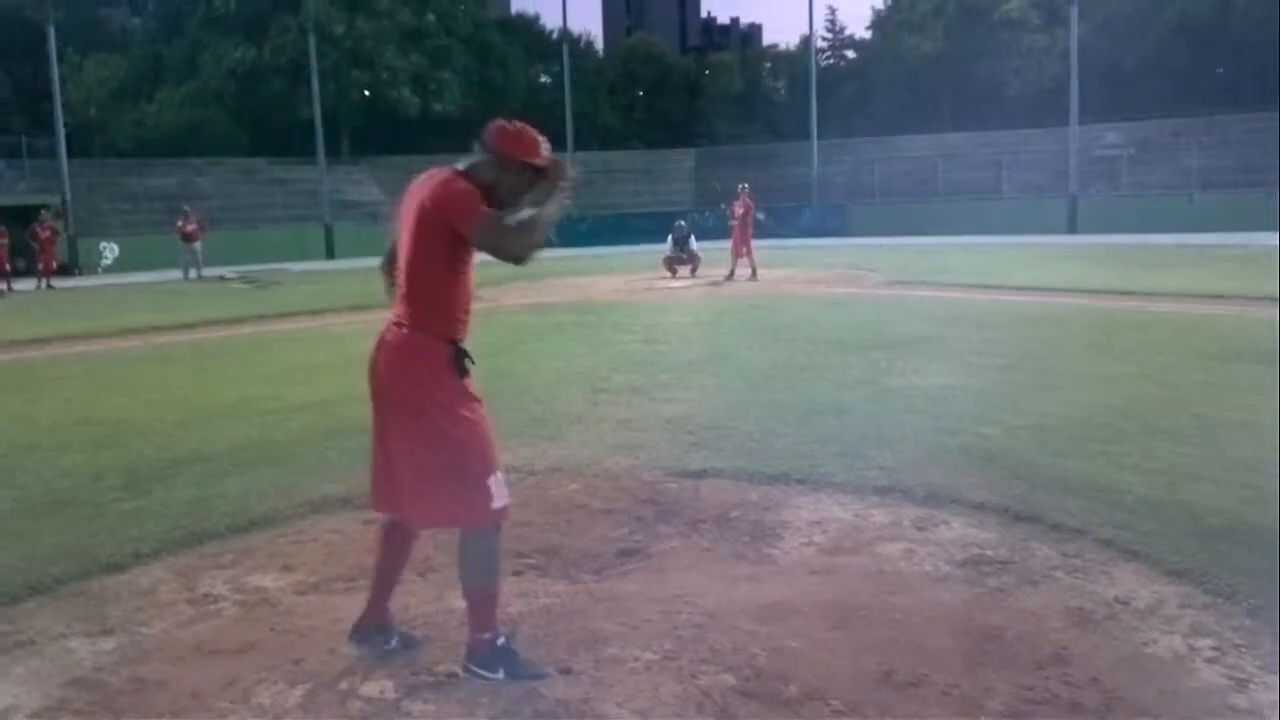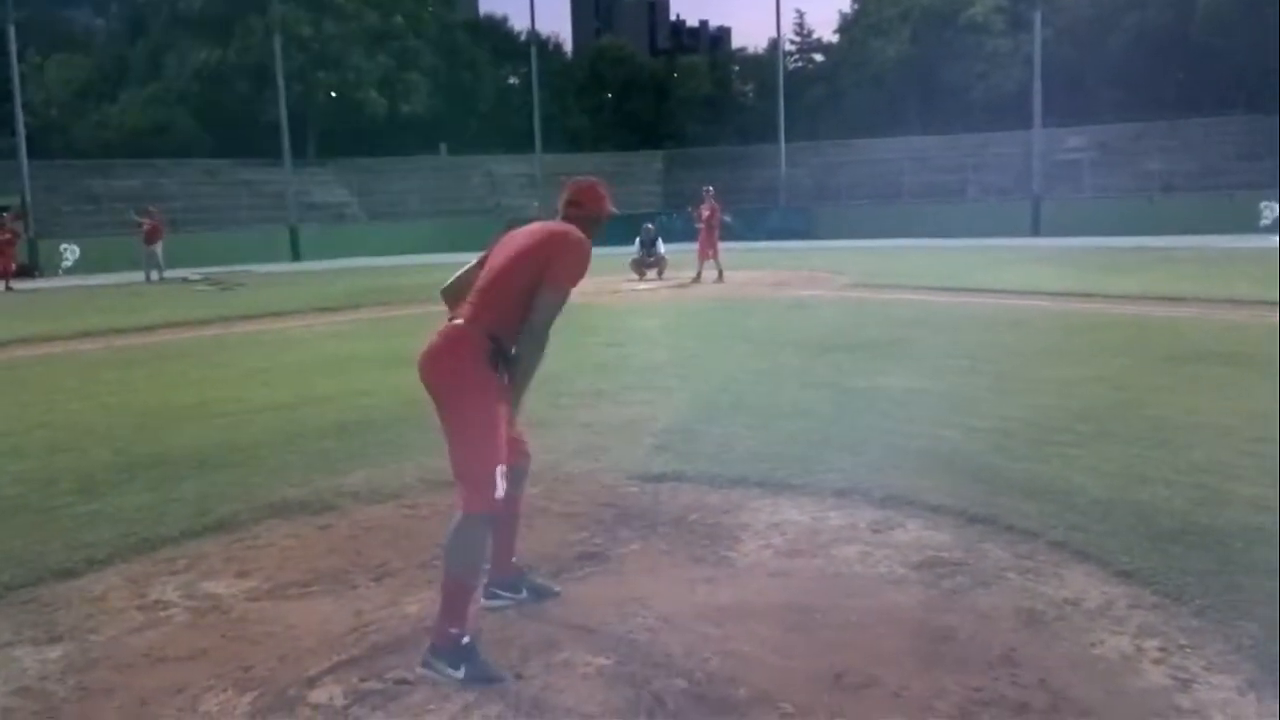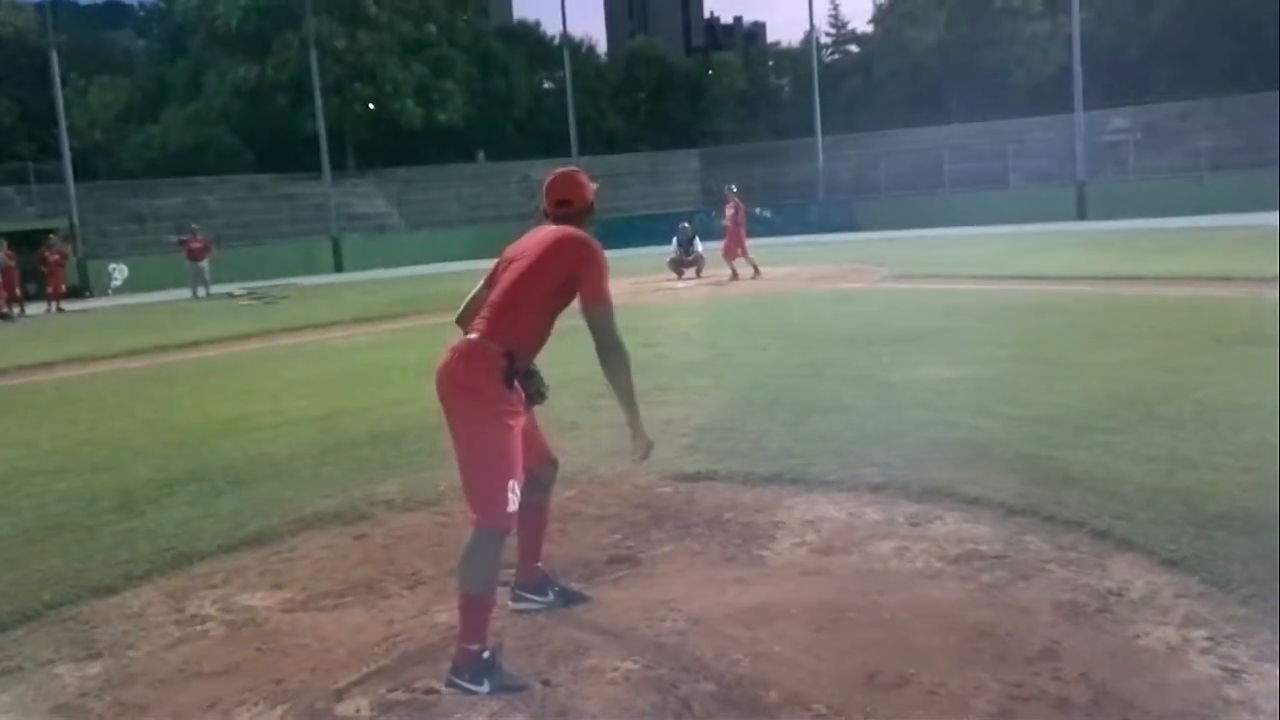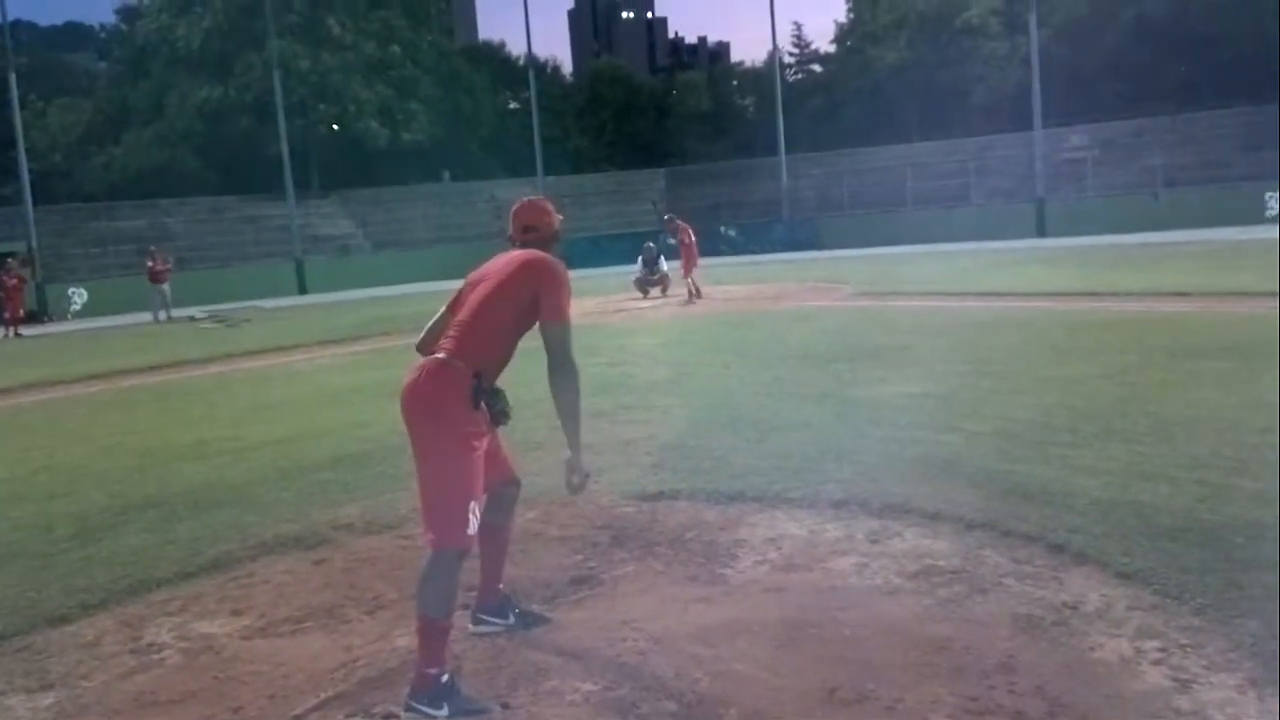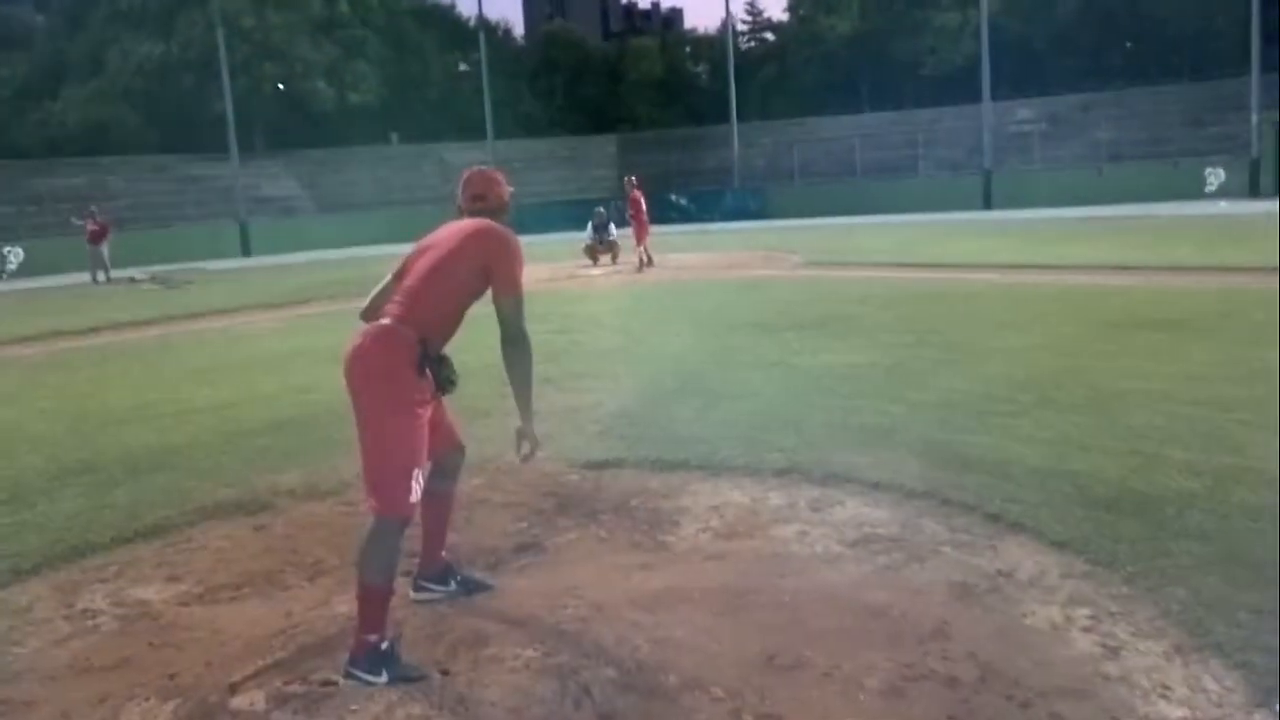
dt=1s
person 1, frame 1
left shoulder: (428, 184)
right shoulder: (456, 193)
left elbow: (393, 261)
right elbow: (516, 248)
right wrist: (555, 191)
left hip: (398, 351)
right hip: (430, 362)
left knee: (414, 494)
right knee: (484, 507)
left ankle: (375, 623)
right ankle: (484, 647)
person 1, frame 2
left shoulder: (523, 235)
right shoulder: (574, 243)
left elbow: (453, 290)
right elbow: (536, 327)
right wrist: (515, 389)
left hip: (456, 352)
right hip: (467, 361)
left knee: (513, 464)
right knee: (484, 497)
left ankle: (503, 577)
right ankle: (448, 643)
person 1, frame 3
left shoulder: (526, 243)
right shoulder: (582, 247)
left elbow: (466, 315)
right elbow: (607, 343)
right wrist: (634, 419)
left hip: (482, 371)
right hip: (481, 380)
left knee: (540, 469)
right knee: (496, 515)
left ankle: (530, 583)
right ankle: (469, 659)
person 1, frame 4
left shoulder: (492, 267)
right shoulder: (548, 269)
left elbow: (427, 341)
right elbow: (560, 363)
right wrist: (574, 449)
left hip: (441, 390)
right hip: (446, 398)
left knee: (502, 489)
right knee: (453, 539)
left ankle: (490, 604)
person 1, frame 5
left shoulder: (441, 235)
right shoulder: (499, 239)
left elbow: (370, 308)
right elbow: (513, 334)
right wrist: (526, 418)
left hip: (391, 357)
right hip: (391, 366)
left knee: (447, 457)
right knee: (396, 507)
left ankle: (432, 572)
right ankle: (368, 651)
